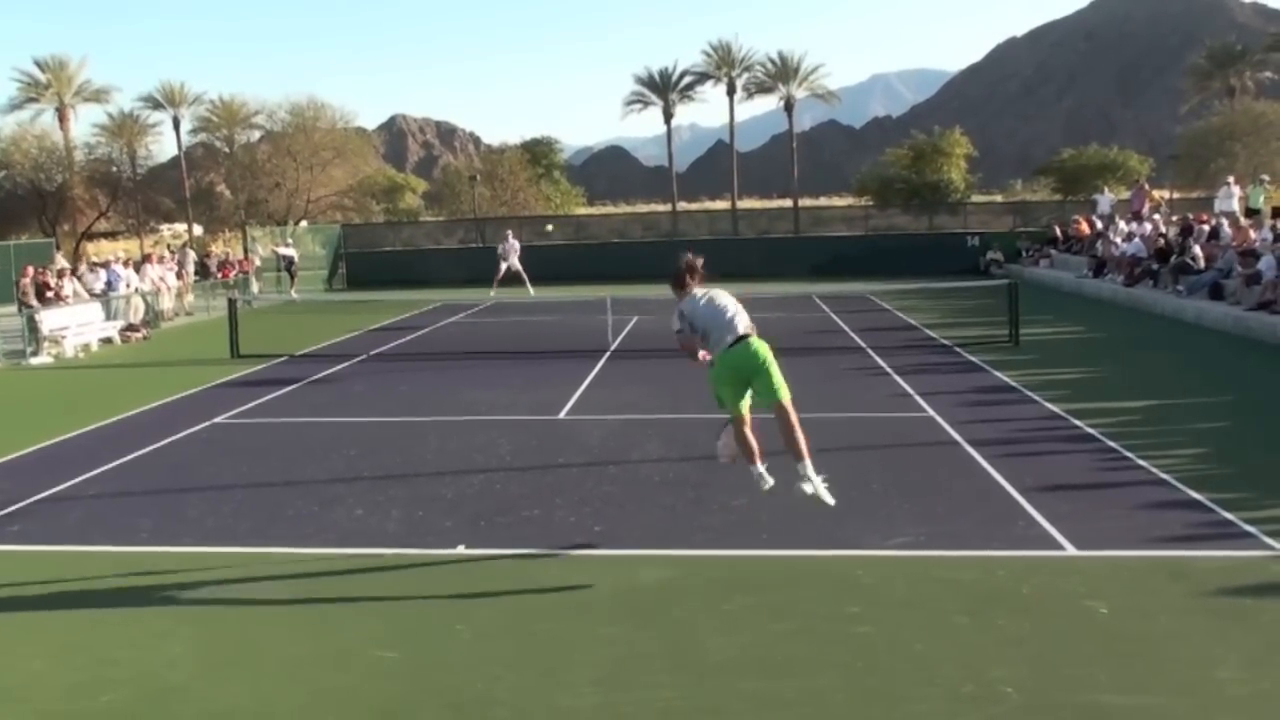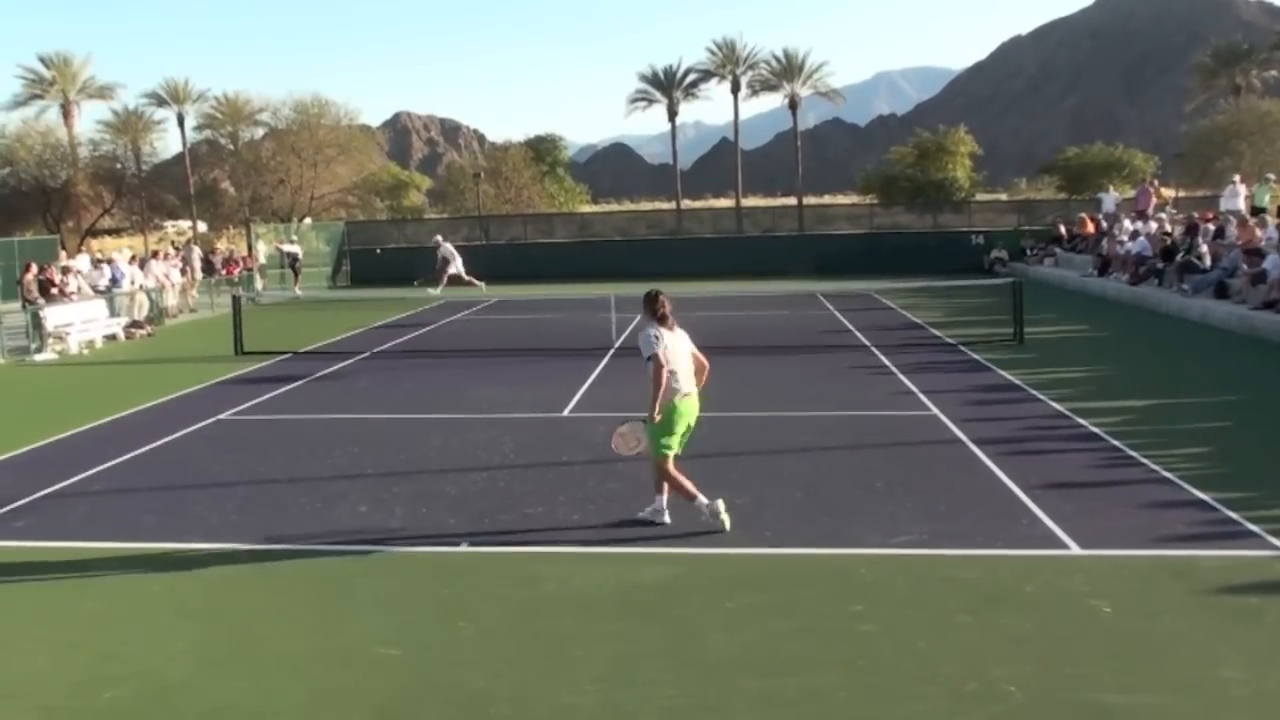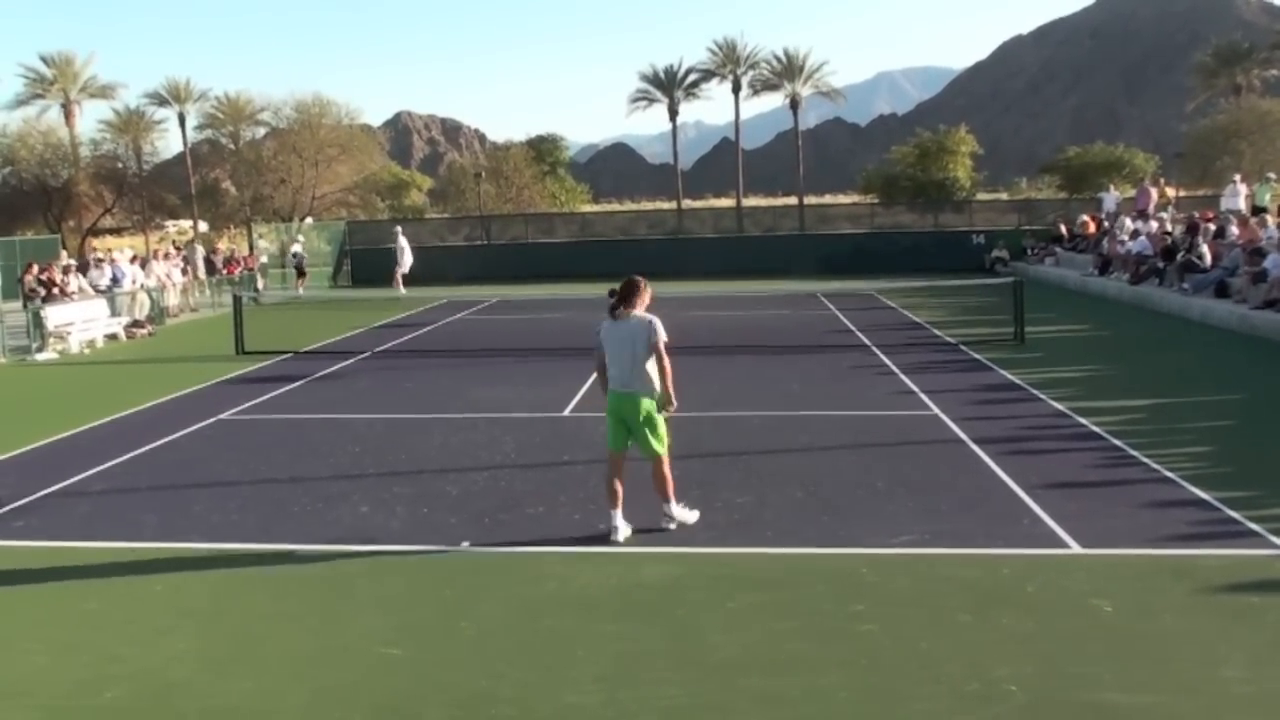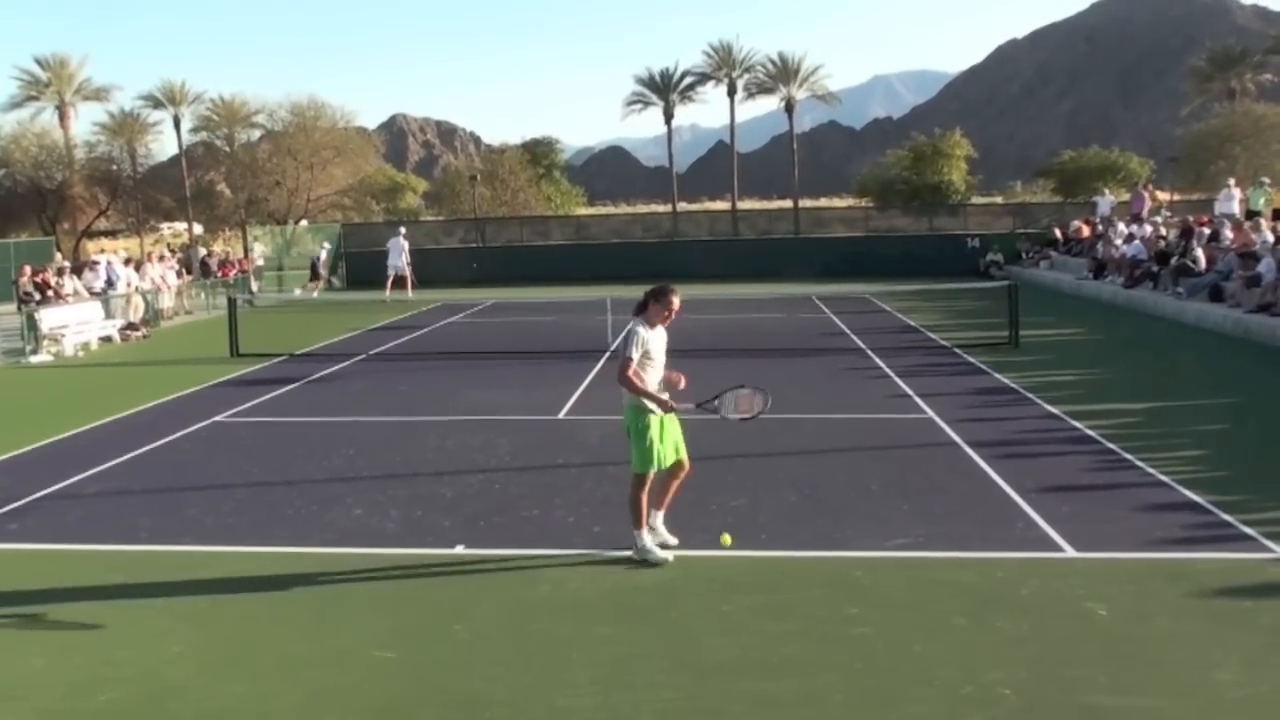
dt=0.7s
person 1, frame 1
left shoulder: (680, 311)
right shoulder: (717, 294)
left elbow: (688, 348)
left hip: (727, 362)
right hip: (752, 349)
left knee: (740, 422)
right knee: (785, 412)
left ankle: (759, 472)
right ankle: (808, 476)
person 1, frame 2
left shoulder: (649, 335)
right shoulder: (680, 333)
left elbow: (660, 367)
right elbow: (703, 365)
left wrist: (654, 407)
left hip: (672, 405)
right hip: (690, 402)
left knee: (663, 467)
right knee: (662, 457)
left ankle: (708, 506)
right ankle: (660, 508)
person 1, frame 3
left shoulder: (605, 326)
right shoulder: (650, 322)
left elbow: (601, 368)
right elbow: (662, 361)
right wrist: (669, 394)
left hip: (615, 399)
right hip: (642, 399)
left knee: (616, 463)
right knee: (659, 458)
left ankle: (617, 525)
right ankle: (672, 512)
person 1, frame 4
left shoulder: (660, 332)
right shoulder: (638, 333)
right elbow: (624, 376)
left wrist: (671, 377)
right wrist: (657, 399)
left hip: (662, 411)
right hip: (643, 413)
left knee: (681, 467)
right knee: (643, 478)
left ankle: (654, 523)
right ankle: (641, 542)
